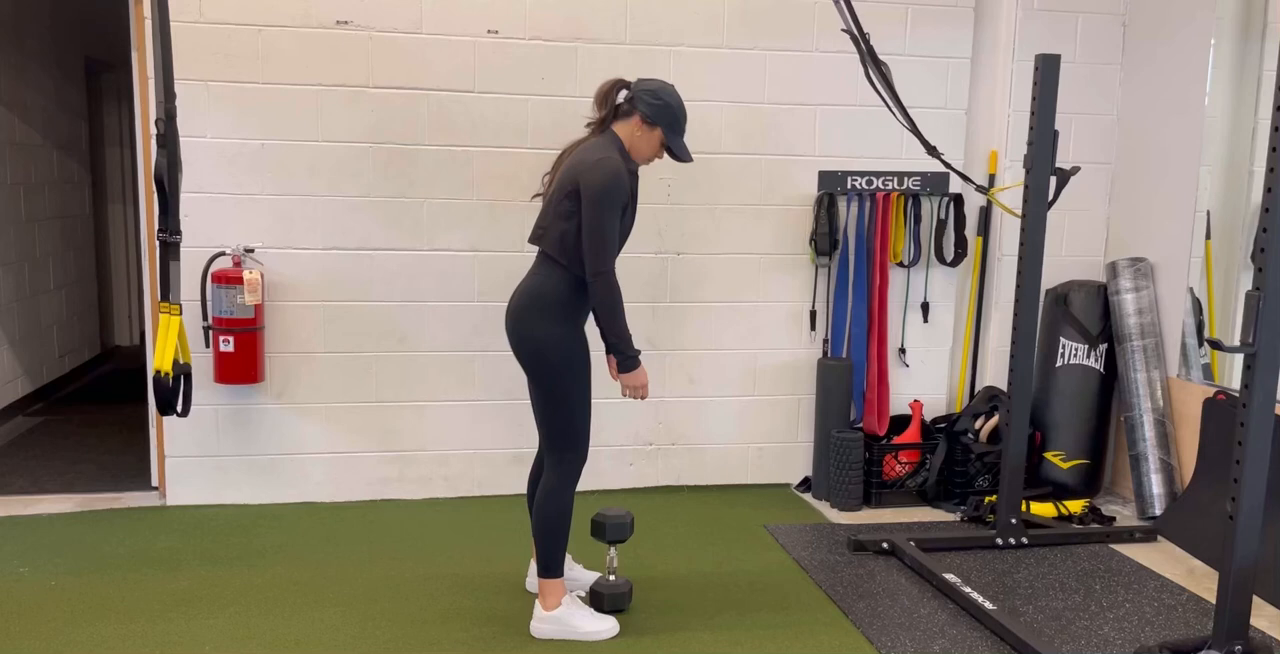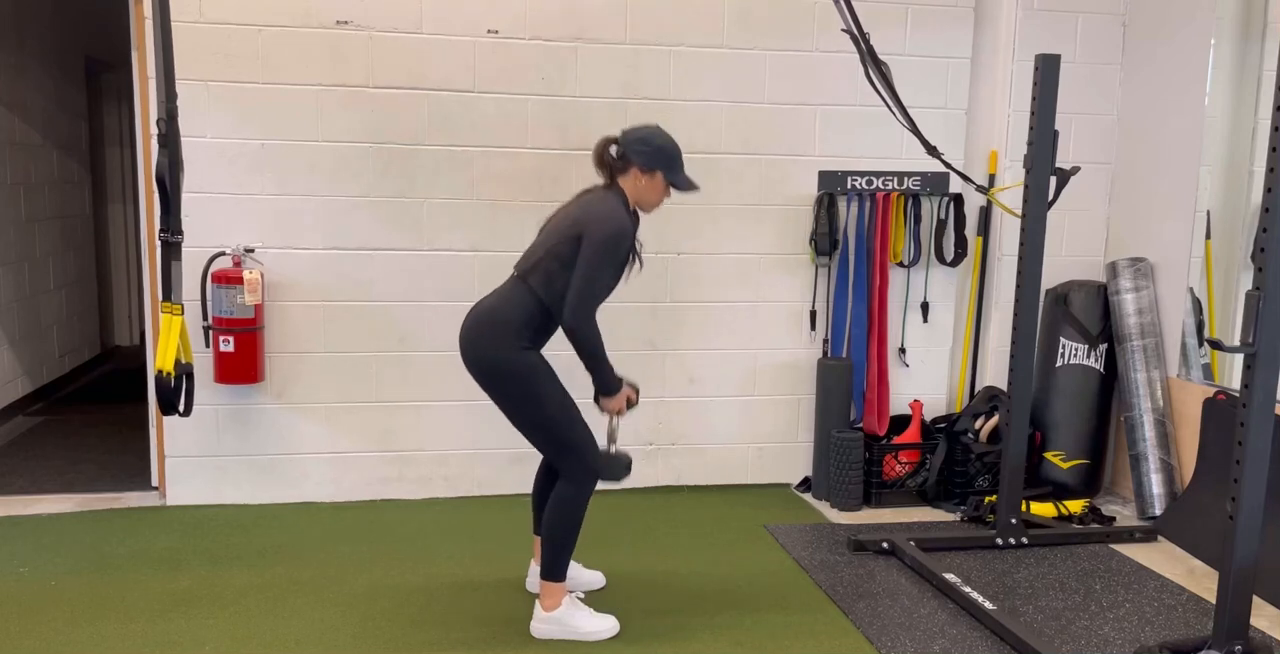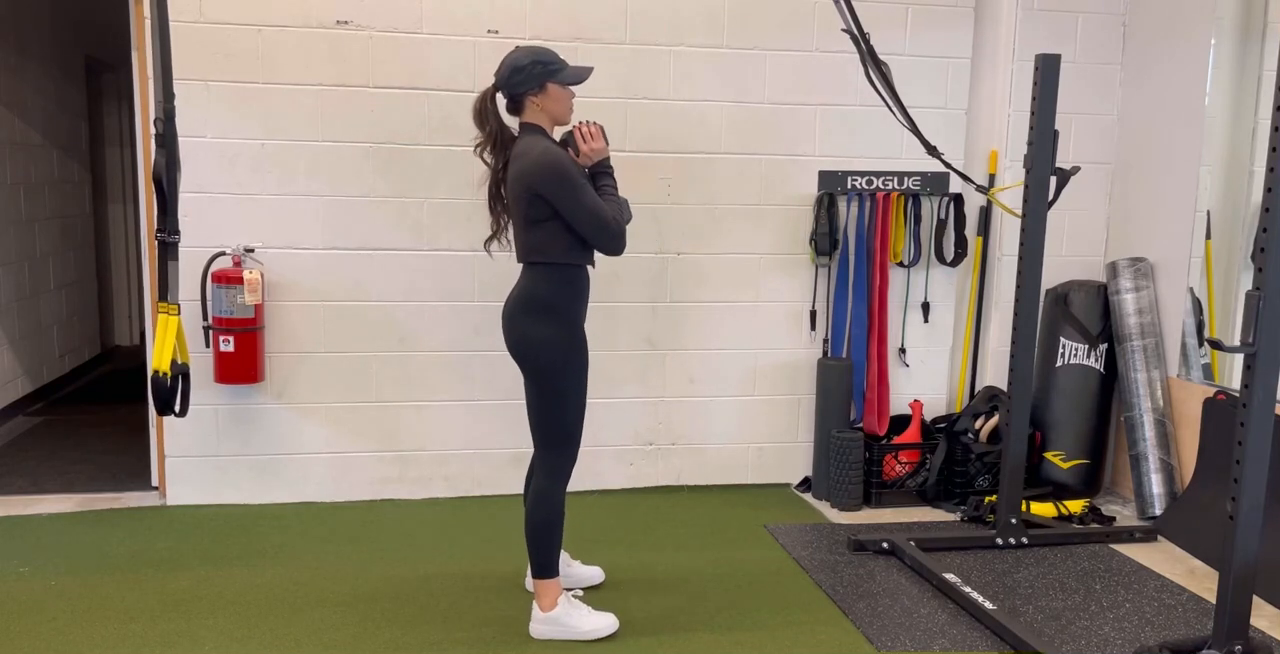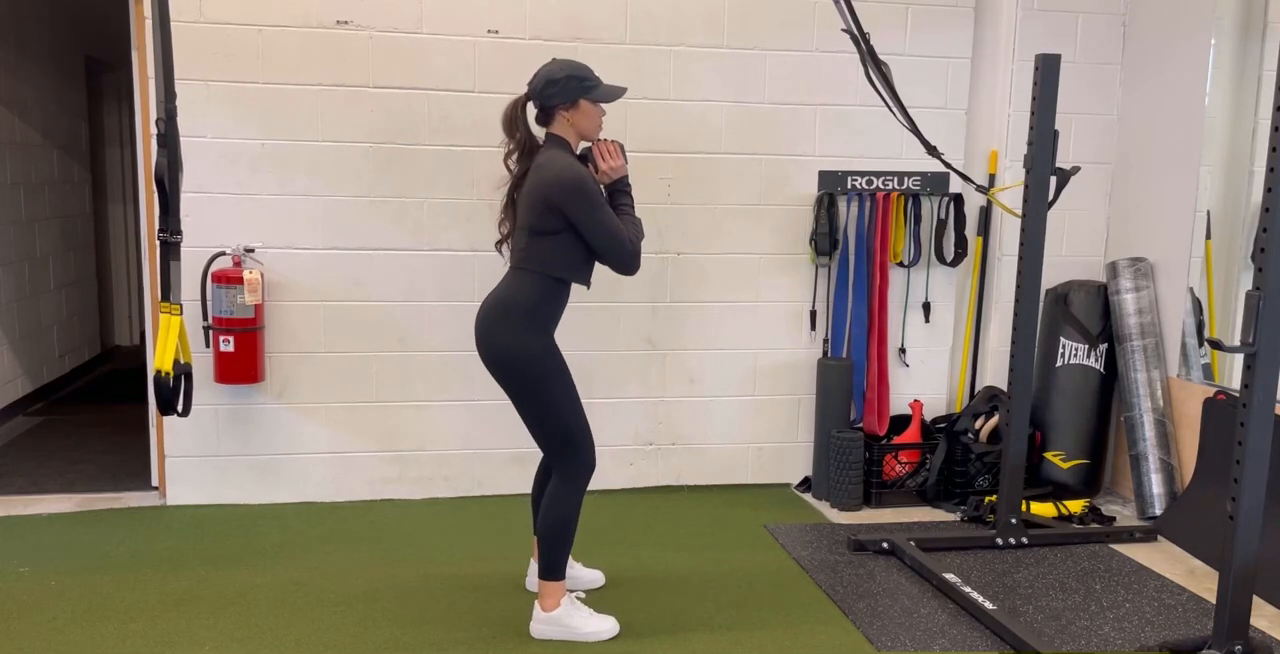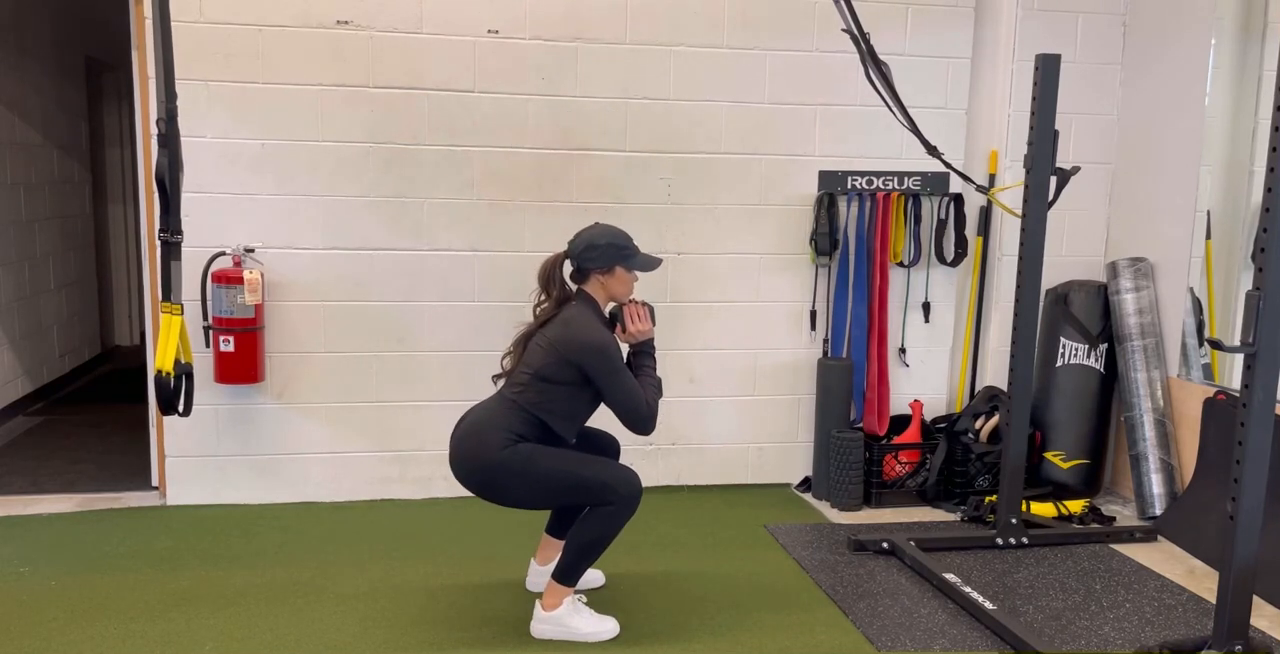
dt=1s
person 1, frame 1
left shoulder: (595, 155)
right shoulder: (608, 169)
right elbow: (600, 271)
left wrist: (615, 344)
right wrist: (627, 356)
left hip: (540, 310)
right hip: (550, 319)
left knee: (558, 444)
right knee: (567, 452)
left ankle: (546, 563)
right ankle: (551, 608)
person 1, frame 2
left shoulder: (598, 206)
right shoulder: (613, 220)
right elbow: (574, 312)
left wrist: (604, 378)
right wrist: (609, 385)
left hip: (497, 330)
right hip: (502, 341)
left knee: (564, 450)
right knee: (581, 461)
left ankle: (544, 563)
right ankle: (551, 607)
person 1, frame 3
left shoulder: (530, 154)
right shoulder: (545, 159)
left elbow: (582, 217)
right elbow: (612, 237)
left wrist: (587, 168)
right wrist: (599, 167)
left hip: (541, 310)
right hip: (549, 317)
left knee: (551, 448)
right knee: (557, 455)
left ankle: (547, 563)
right ankle: (549, 607)
person 1, frame 4
left shoulder: (549, 165)
right shoulder: (566, 175)
left elbow: (593, 238)
right elbow: (626, 257)
left wrist: (602, 187)
right wrist: (618, 188)
left hip: (513, 324)
right hip: (518, 331)
left knee: (563, 447)
right knee: (576, 457)
left ankle: (545, 562)
right ankle: (552, 607)
person 1, frame 5
left shoulder: (573, 316)
right shoulder: (588, 335)
left elbow: (619, 392)
right elbow: (642, 419)
left wrist: (626, 345)
right wrist: (643, 347)
left hip: (488, 437)
right hip: (491, 455)
left knee: (602, 451)
right knee: (621, 487)
left ankle: (546, 563)
right ankle: (554, 608)
